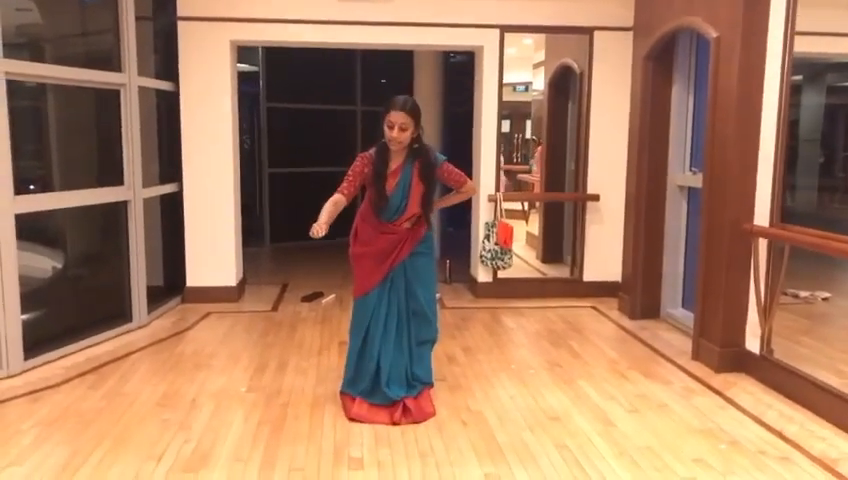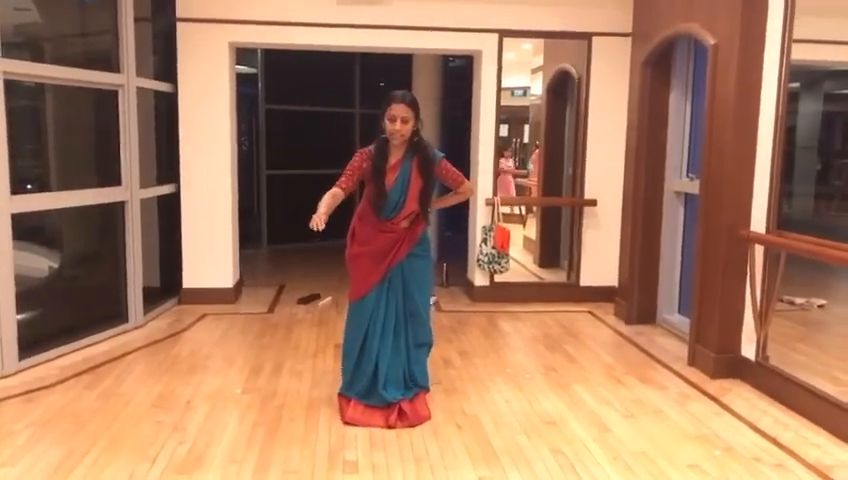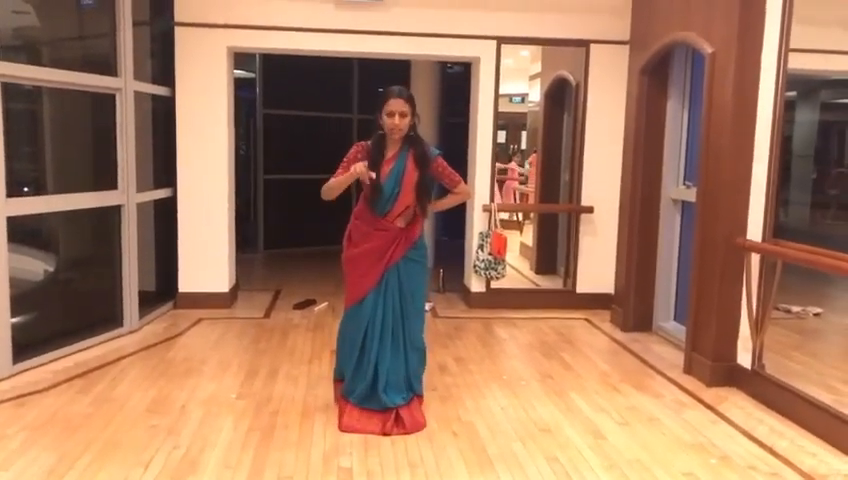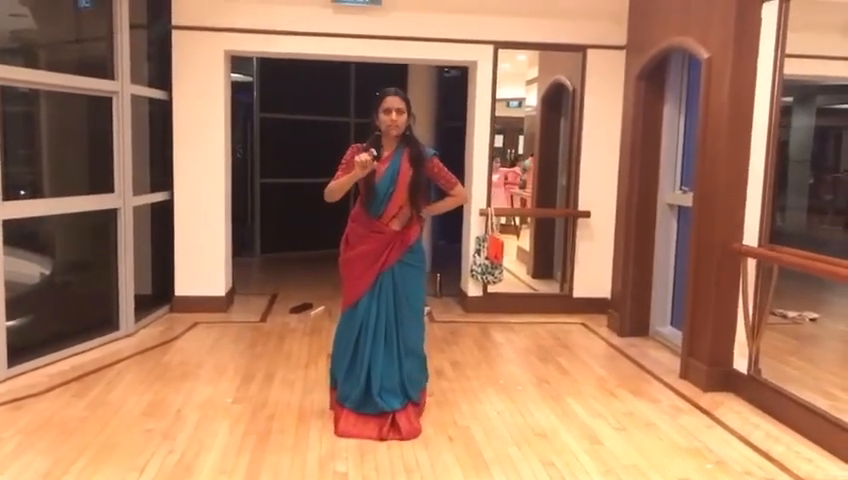
dt=0.4s
person 1, frame 1
left shoulder: (429, 162)
right shoulder: (368, 161)
left elbow: (468, 188)
right elbow: (341, 197)
left wrist: (432, 206)
right wrist: (322, 221)
left hip: (413, 247)
right hip: (373, 247)
left knee: (414, 315)
right knee: (372, 317)
left ankle: (411, 388)
right ankle: (369, 387)
person 1, frame 2
left shoulder: (428, 159)
right shoulder: (368, 156)
left elbow: (466, 189)
right elbow: (337, 192)
left wrist: (429, 206)
right wrist: (323, 211)
left hip: (410, 248)
right hip: (369, 247)
left knee: (409, 317)
right knee: (368, 318)
left ankle: (406, 392)
right ankle: (364, 390)
person 1, frame 3
left shoulder: (424, 156)
right shoulder: (363, 151)
left elbow: (463, 191)
right elbow: (326, 193)
left wrist: (424, 209)
right wrist: (350, 176)
left hip: (406, 249)
right hip: (366, 248)
left knee: (404, 321)
right knee: (364, 320)
left ankle: (401, 398)
right ankle: (360, 396)
person 1, frame 4
left shoulder: (421, 157)
right shoulder: (360, 152)
left elbow: (459, 194)
right elbow: (330, 195)
left wrist: (421, 213)
right wrist: (357, 174)
left hip: (403, 252)
right hip: (363, 250)
left knee: (401, 324)
right knee: (360, 324)
left ankle: (399, 403)
right ankle: (356, 400)
